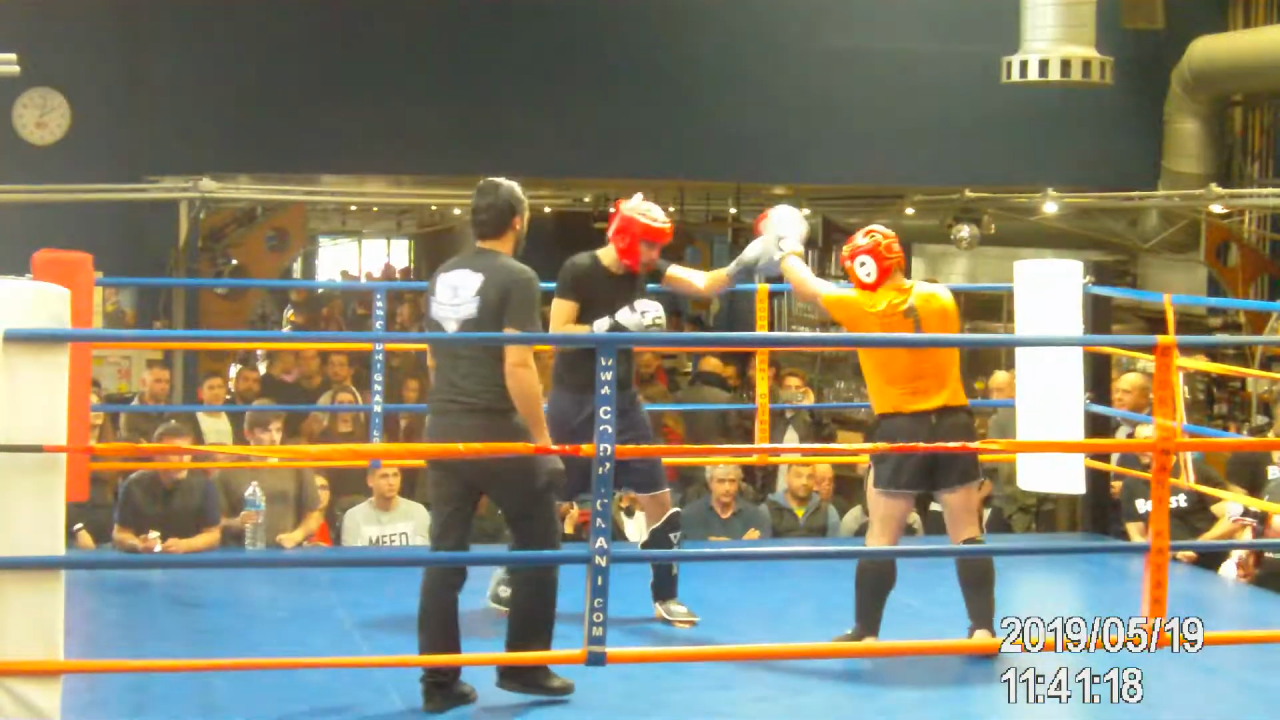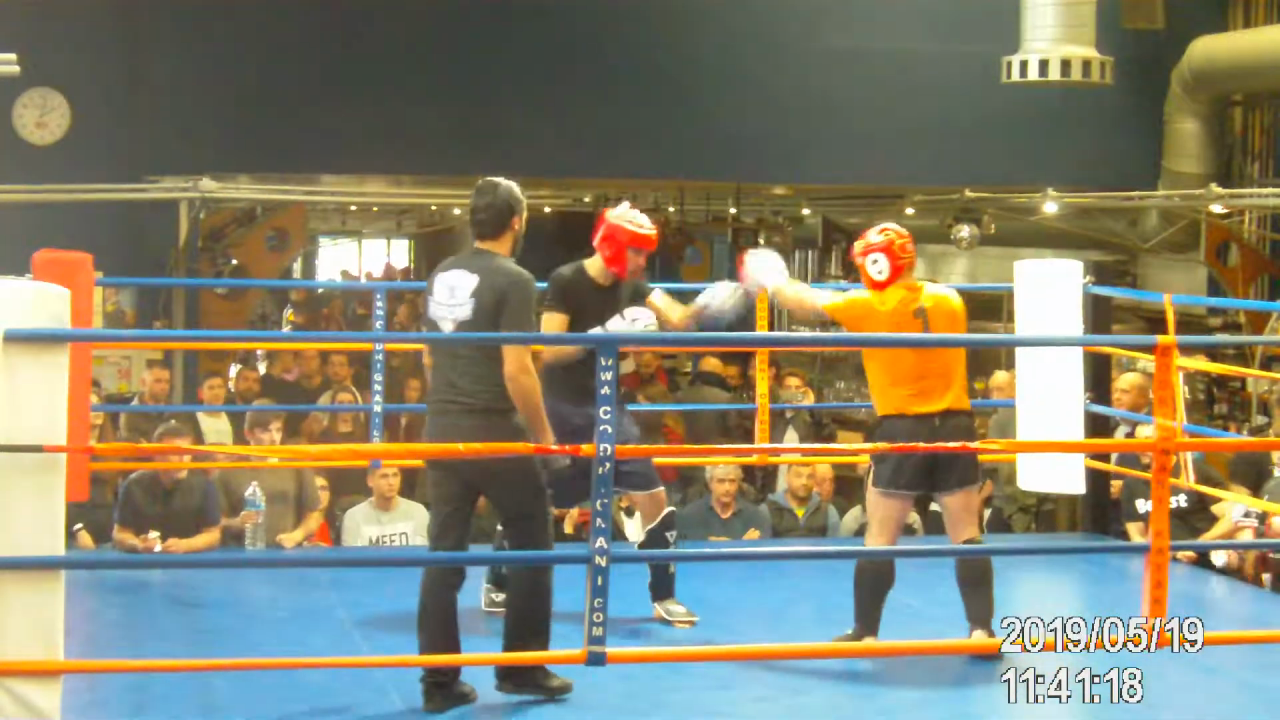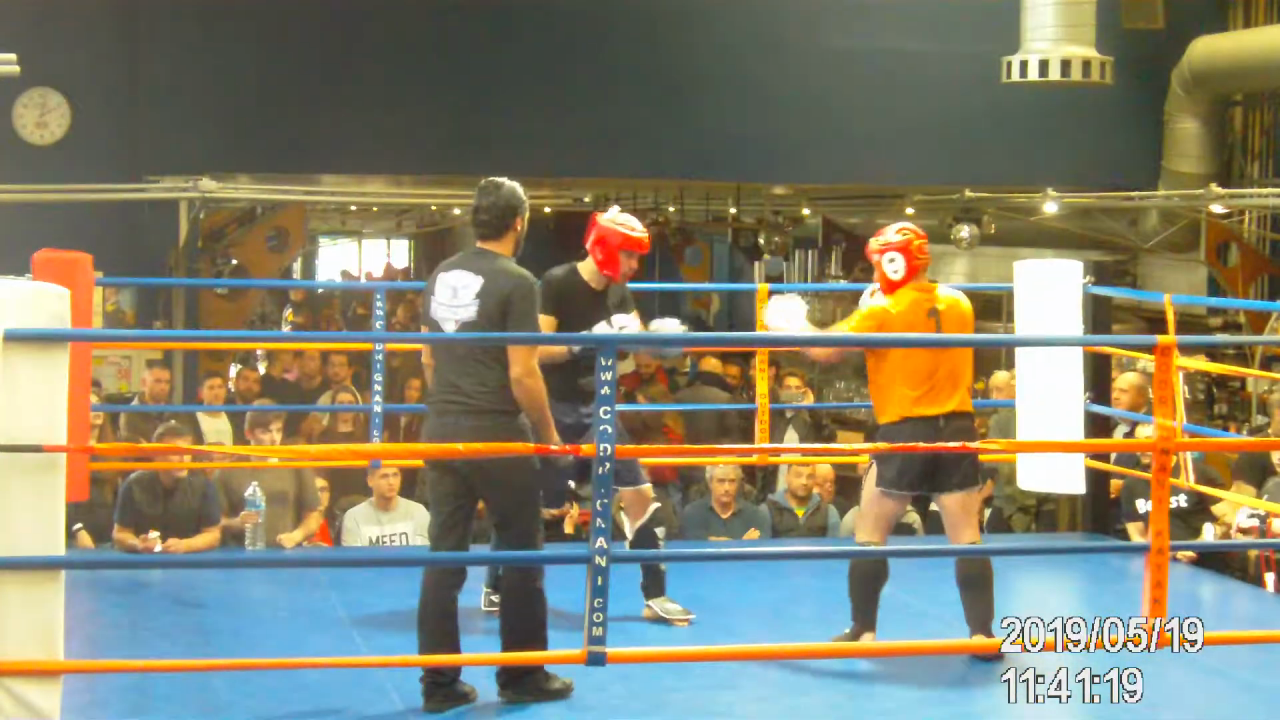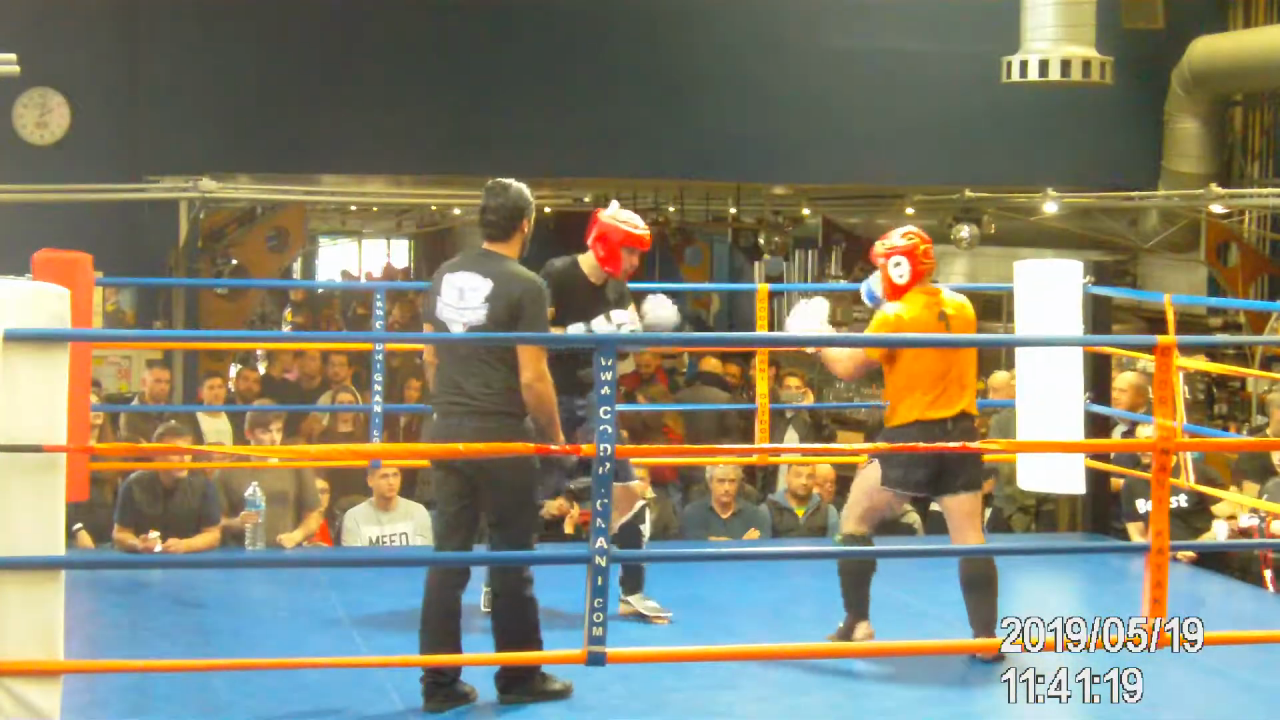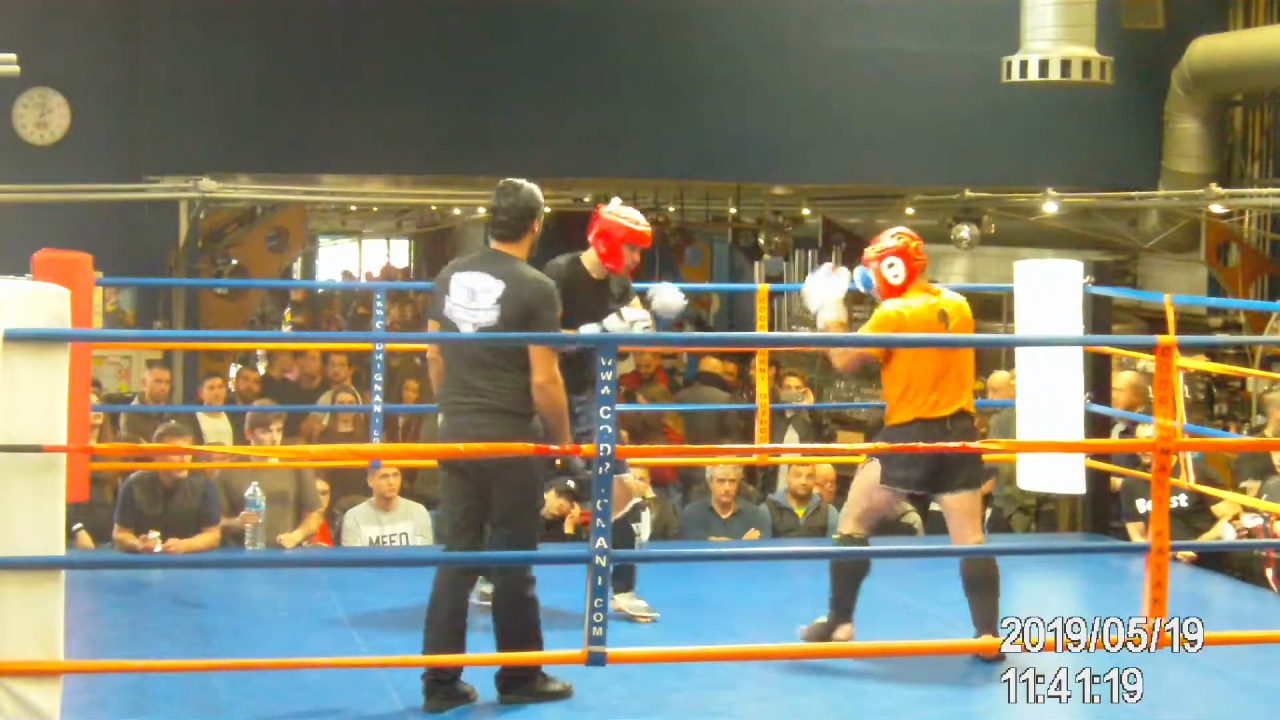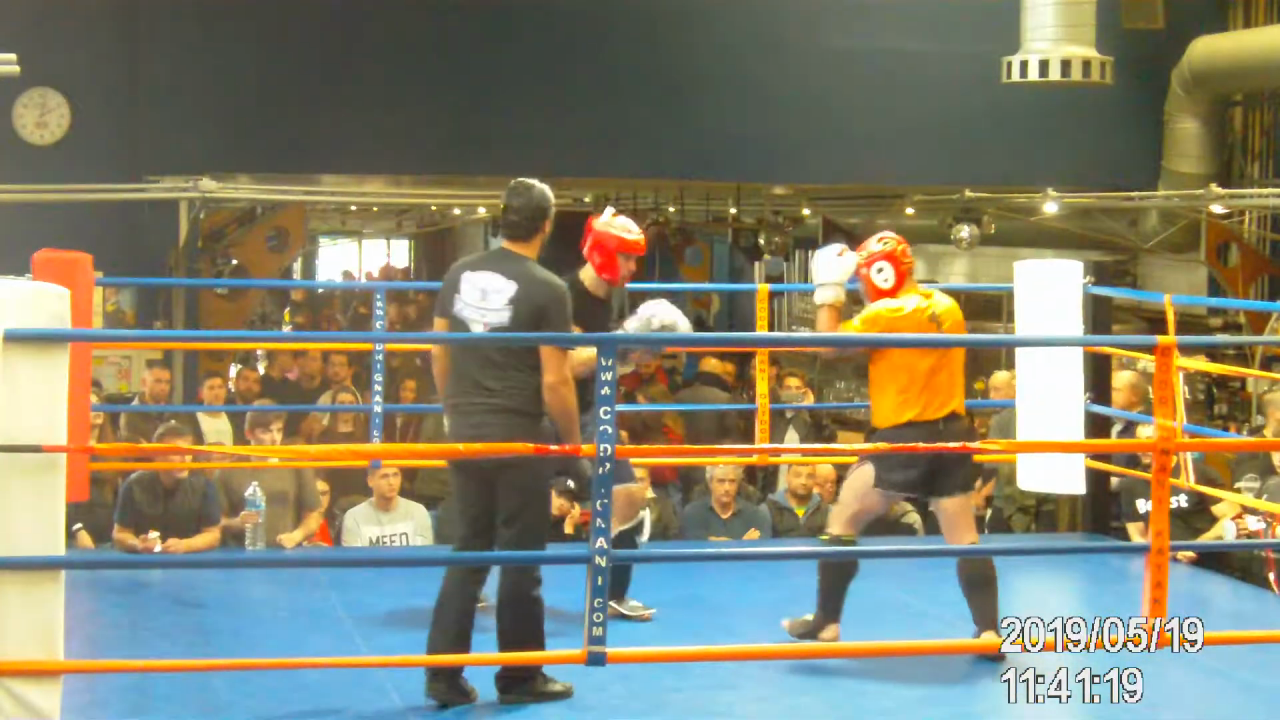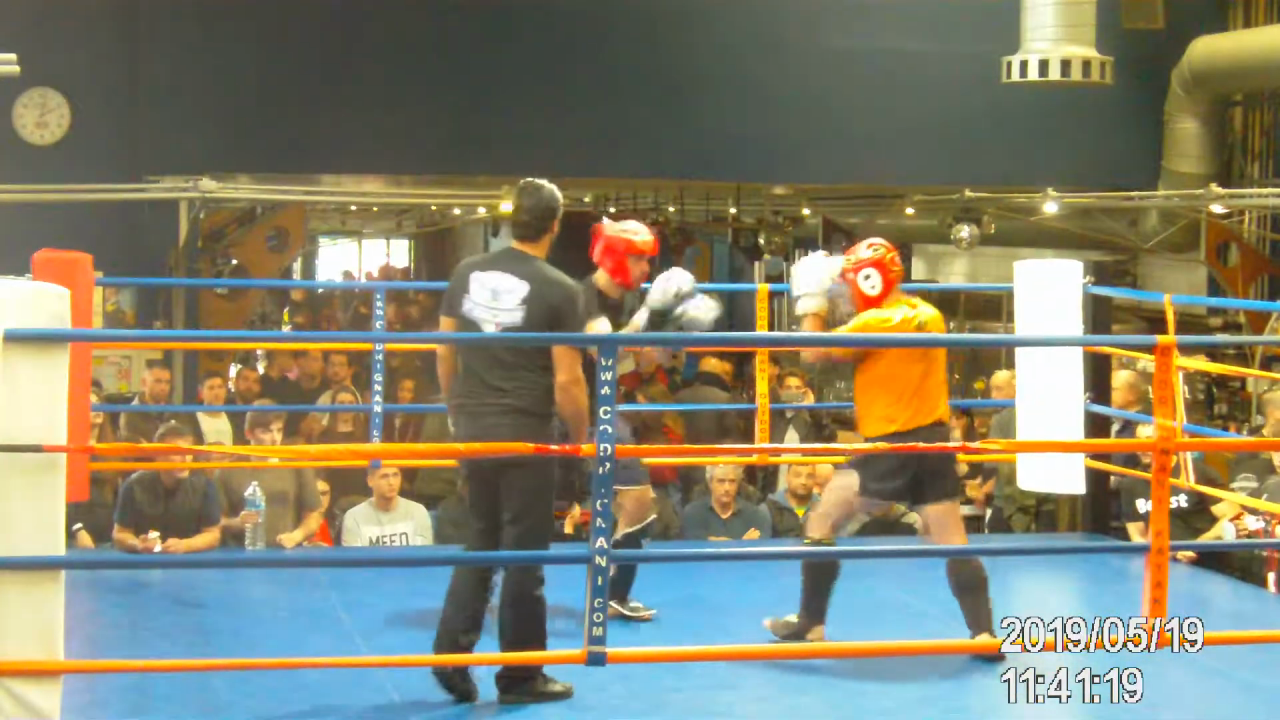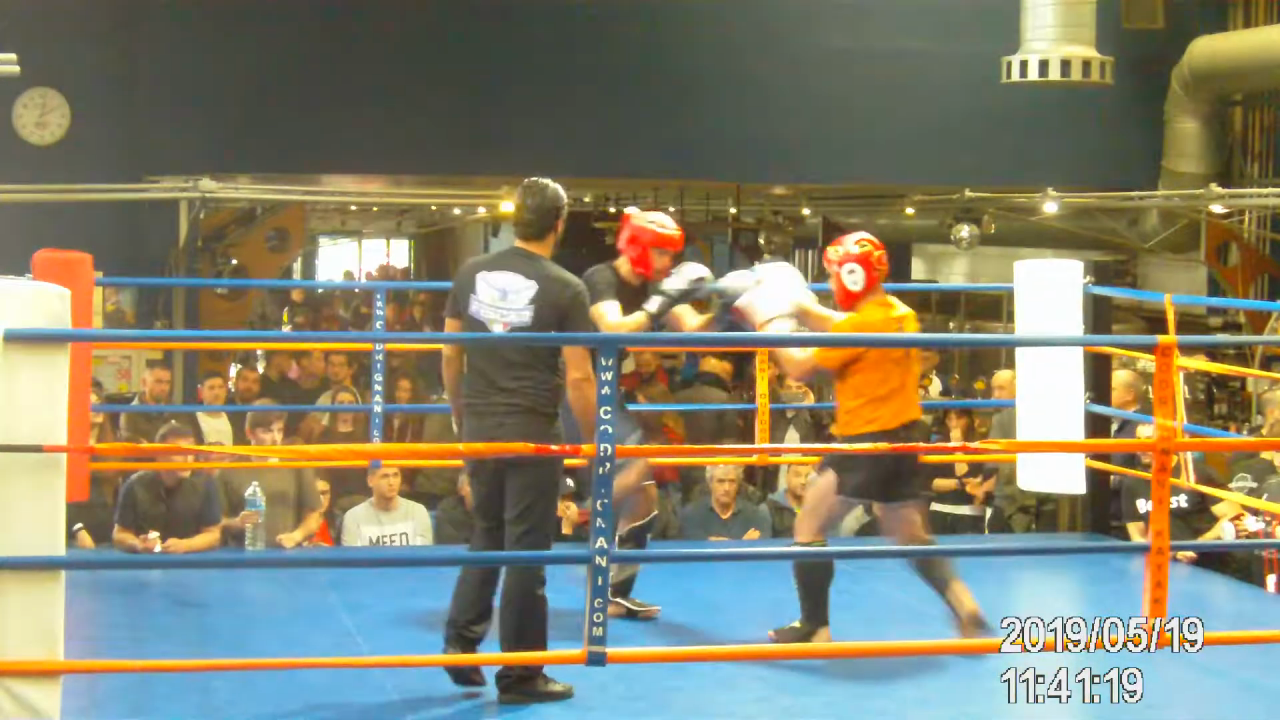
dt=0.1s
person 1, frame 1
left shoulder: (443, 275)
right shoulder: (516, 278)
right elbow: (518, 367)
right wrist: (543, 439)
left hip: (443, 431)
right hip: (496, 432)
left knee: (445, 554)
right knee: (537, 544)
left ankle: (439, 681)
right ankle: (524, 665)
person 1, frame 2
left shoulder: (440, 275)
right shoulder: (512, 279)
right elbow: (516, 370)
right wrist: (546, 437)
left hip: (441, 431)
right hip: (495, 432)
left knee: (444, 554)
right knee: (531, 546)
left ankle: (439, 680)
right ankle: (522, 666)
person 1, frame 3
left shoulder: (440, 275)
right shoulder: (515, 282)
right elbow: (523, 374)
right wrist: (551, 436)
left hip: (444, 432)
right hip: (498, 435)
left knee: (445, 556)
right knee: (519, 555)
left ankle: (440, 681)
right ankle: (521, 674)
person 1, frame 4
left shoulder: (445, 275)
right shoulder: (524, 285)
left elbow: (430, 358)
right elbow: (532, 378)
right wrist: (557, 438)
left hip: (448, 433)
right hip: (503, 436)
left knee: (448, 555)
right knee: (511, 558)
left ankle: (440, 681)
right ankle: (519, 675)
person 1, frame 5
left shoulder: (451, 275)
right shoulder: (535, 288)
left elbow: (435, 357)
right elbow: (544, 380)
right wrist: (565, 440)
left hip: (457, 434)
right hip: (510, 437)
left knee: (456, 555)
right knee: (512, 557)
left ankle: (441, 678)
right ankle: (518, 676)
person 1, frame 6
left shoulder: (460, 273)
right shoulder: (546, 288)
left elbow: (440, 354)
right elbow: (555, 381)
right wrist: (574, 442)
left hip: (465, 433)
right hip: (519, 436)
left knee: (468, 553)
right knee: (521, 558)
left ankle: (444, 673)
right ankle: (519, 676)
person 1, frame 7
left shoulder: (467, 272)
right shoulder: (559, 289)
left elbow: (446, 355)
right elbow: (568, 380)
right wrist: (583, 443)
left hip: (474, 430)
right hip: (527, 435)
left knee: (480, 544)
right knee: (523, 554)
left ankle: (451, 650)
right ankle: (518, 676)
person 1, frame 8
left shoulder: (472, 273)
right shoulder: (565, 288)
left elbow: (450, 355)
right elbow: (578, 378)
right wrist: (594, 442)
left hip: (480, 429)
right hip: (531, 434)
left knee: (485, 540)
right knee: (526, 553)
left ankle: (460, 640)
right ankle: (520, 676)
person 2, frame 1
left shoulder: (862, 308)
right shoulder: (944, 299)
left elbow: (803, 283)
left wrist: (784, 248)
left hip: (902, 431)
right hip: (955, 426)
left knee: (881, 537)
right knee: (968, 536)
left ankle: (866, 632)
right ankle: (983, 629)
person 2, frame 2
left shoulder: (868, 307)
right shoulder: (951, 301)
left elbow: (804, 301)
left wrist: (767, 277)
left hip: (902, 432)
right hip: (955, 428)
left knee: (880, 539)
right knee: (967, 536)
left ankle: (865, 632)
right ankle: (981, 630)
person 2, frame 3
left shoulder: (880, 312)
right shoulder: (958, 304)
left elbow: (824, 350)
left wrist: (793, 323)
left hip: (903, 433)
right hip: (955, 430)
left knee: (871, 537)
right knee: (966, 539)
left ankle: (863, 630)
right ankle: (982, 633)
person 2, frame 4
left shoulder: (894, 317)
right shoulder: (962, 307)
left elbow: (846, 367)
left wrist: (814, 332)
left hip: (910, 435)
right hip: (960, 431)
left knee: (855, 522)
right knee: (970, 540)
left ankle: (857, 622)
right ankle: (986, 635)
person 2, frame 5
left shoulder: (893, 314)
right shoulder: (957, 304)
left elbow: (843, 359)
left wrist: (828, 309)
right wrist: (877, 293)
left hip: (907, 436)
right hip: (958, 431)
left knee: (852, 523)
right knee: (970, 539)
left ankle: (839, 621)
right ankle: (989, 634)
person 2, frame 6
left shoulder: (884, 314)
right shoulder: (949, 307)
left wrist: (827, 287)
right wrist: (863, 292)
left hip: (902, 438)
right hip: (950, 434)
left knee: (841, 523)
right knee: (965, 539)
left ankle: (825, 622)
right ankle: (988, 632)
person 2, frame 7
left shoulder: (873, 323)
right shoulder: (929, 316)
left elbow: (825, 350)
left wrist: (808, 297)
right wrist: (830, 300)
left hip: (886, 447)
right hip: (933, 441)
left knee: (820, 524)
right knee: (954, 545)
left ankle: (811, 623)
right ankle: (984, 632)
person 2, frame 8
left shoulder: (859, 326)
right shoulder: (901, 313)
left elbow: (798, 368)
left wrist: (771, 317)
right wrist: (799, 304)
left hip: (864, 445)
right hip: (905, 438)
left knee: (809, 528)
right knee: (911, 537)
left ankle: (814, 625)
right ankle: (961, 602)
person 3, frame 1
left shoulder: (647, 270)
right shoulder: (580, 269)
left elbow: (703, 285)
right elbow: (558, 335)
left wrist: (741, 267)
right wrist: (615, 324)
left hip: (621, 401)
right hip: (572, 400)
left knee: (658, 498)
left ankle: (666, 597)
right ankle: (507, 580)
person 3, frame 2
left shoulder: (631, 283)
right shoulder: (565, 281)
left elbow: (677, 319)
right elbow: (548, 350)
left wrist: (705, 308)
right wrist: (606, 334)
right hip: (561, 409)
left knee: (654, 498)
left ankle: (663, 598)
right ankle: (497, 584)
person 3, frame 3
left shoulder: (619, 292)
right shoulder: (557, 283)
right elbow: (539, 349)
left wrist: (662, 338)
right wrist: (592, 338)
left hip: (593, 408)
right hip: (549, 409)
left knee: (638, 496)
left ankle: (654, 595)
person 3, frame 4
left shoulder: (616, 288)
right shoulder: (557, 274)
left elbow: (635, 338)
left wrist: (656, 323)
right wrist: (587, 331)
left hip: (588, 402)
left knee: (626, 492)
left ankle: (632, 593)
person 3, frame 5
left shoulder: (619, 282)
right shoulder: (562, 273)
left elbow: (640, 334)
left wrist: (659, 315)
right wrist: (600, 332)
left hip: (584, 400)
left knee: (625, 489)
left ankle: (622, 589)
person 3, frame 6
left shoulder: (612, 293)
right shoulder: (565, 292)
right elbow: (572, 364)
left wrist: (657, 332)
right wrist: (627, 335)
left hip: (587, 413)
left knee: (631, 498)
left ankle: (614, 595)
person 3, frame 7
left shoulder: (631, 295)
right shoulder: (582, 296)
left wrist: (688, 322)
right wrist: (651, 310)
left knee: (638, 502)
left ankle: (615, 594)
person 3, frame 8
left shoulder: (646, 288)
right shoulder: (599, 279)
left elbow: (691, 328)
right elbow: (615, 332)
right wrist: (663, 299)
left knee: (644, 498)
right knee: (636, 466)
left ankle: (616, 593)
